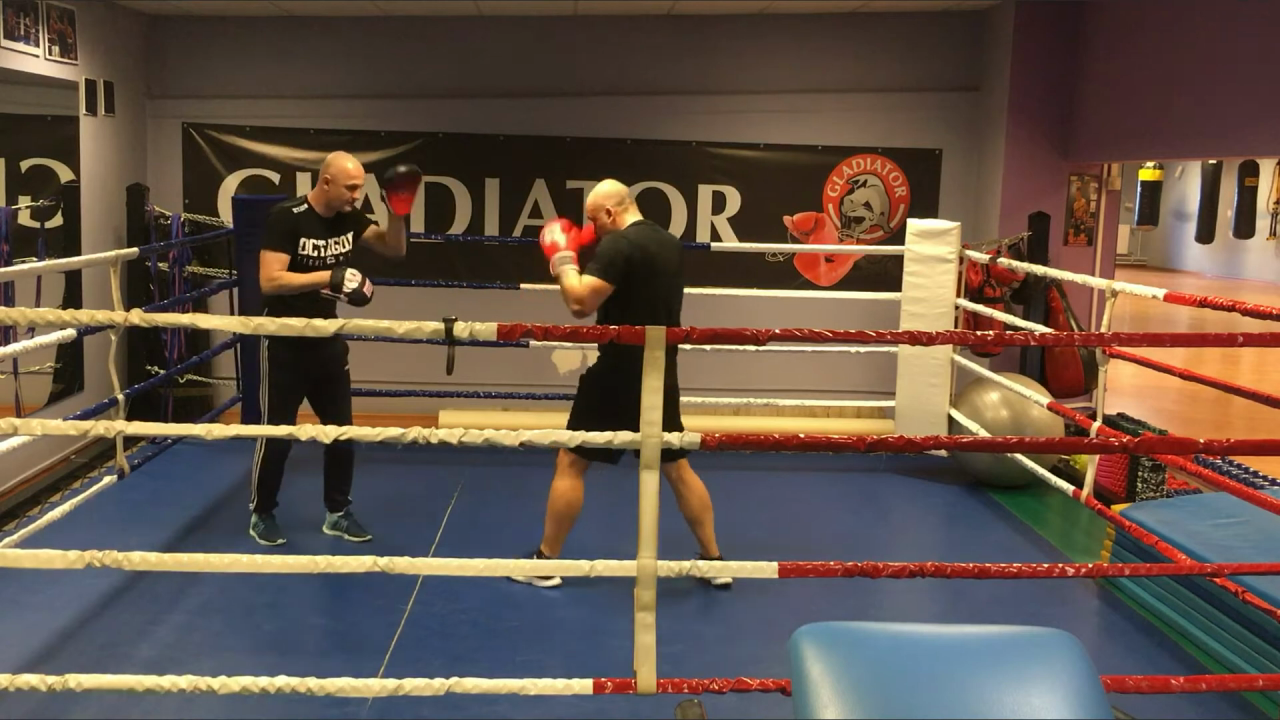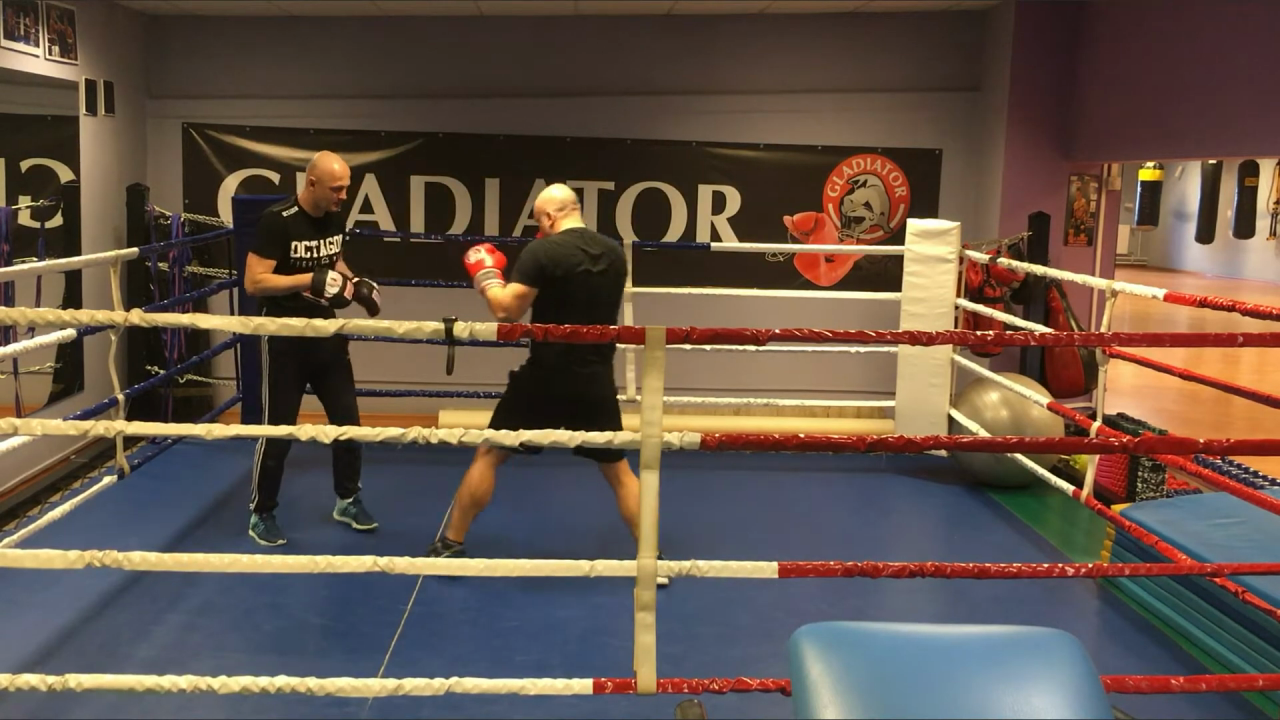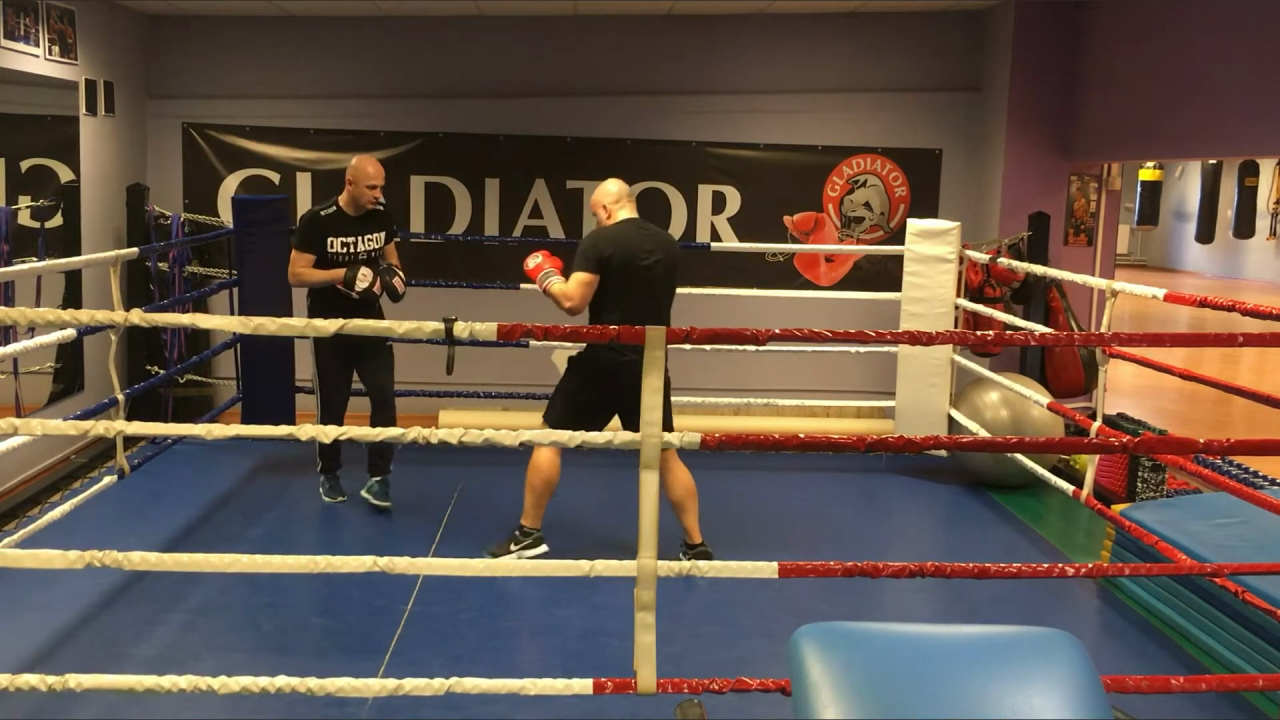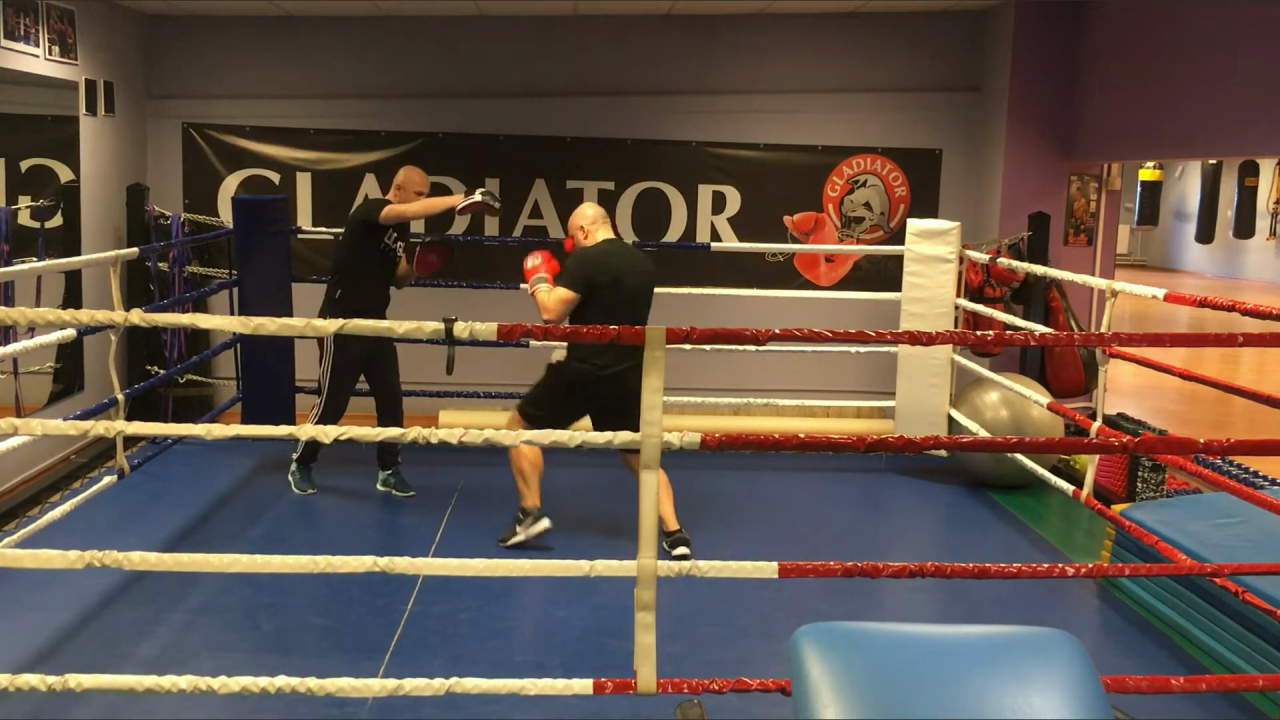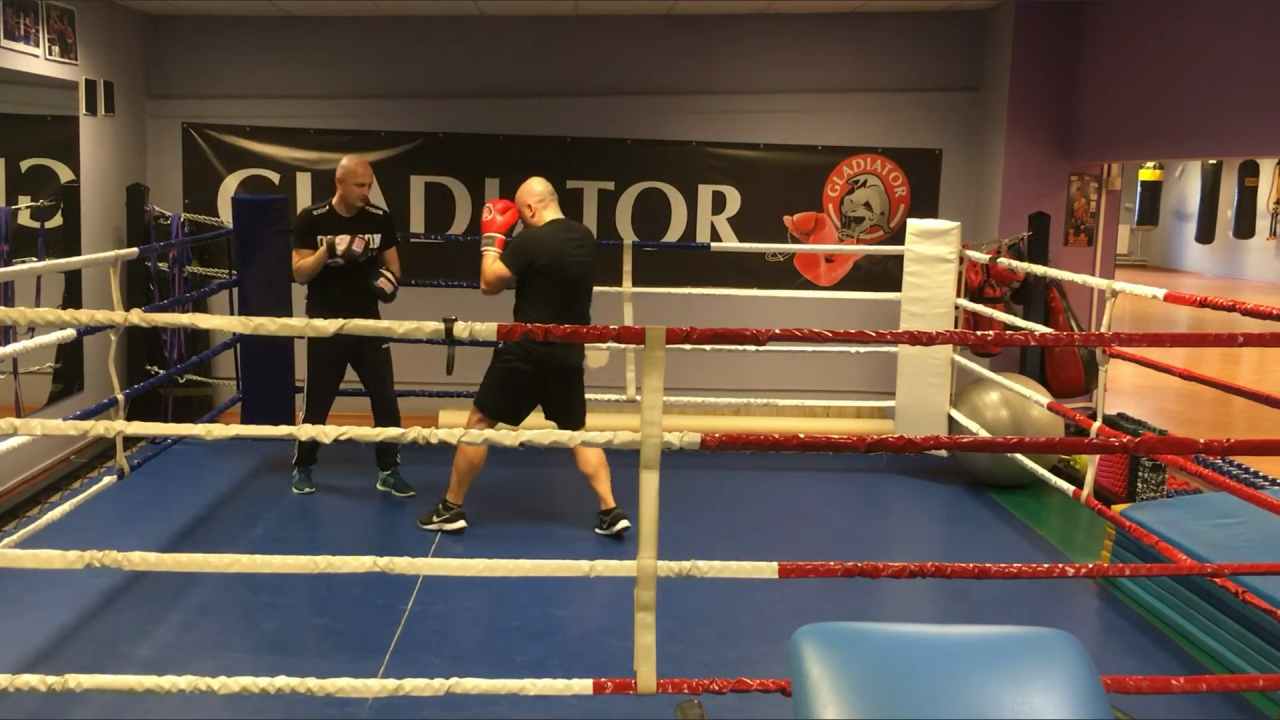
dt=1s
person 1, frame 1
left shoulder: (619, 244)
right shoulder: (671, 245)
left elbow: (580, 303)
left wrist: (561, 255)
right wrist: (594, 249)
left hip: (618, 374)
right hip: (661, 375)
left knee: (570, 462)
right knee: (677, 468)
left ankle: (546, 561)
right ankle: (713, 560)
person 1, frame 2
left shoulder: (542, 252)
right shoulder: (615, 253)
left elbow: (507, 311)
left wrist: (485, 273)
left hip: (546, 377)
right hip: (596, 381)
left knee: (489, 455)
right knee: (618, 470)
left ankle: (451, 545)
person 1, frame 3
left shoulder: (600, 240)
right shoulder: (668, 245)
left elbow: (573, 302)
left wrist: (547, 276)
left hip: (603, 362)
left knee: (549, 440)
right knee: (665, 455)
left ankle: (528, 535)
right ankle: (696, 546)
person 1, frame 4
left shoulder: (587, 259)
right shoulder: (644, 263)
left elbow: (551, 314)
left wrist: (538, 276)
left hip: (582, 373)
right hip: (626, 376)
left knee: (521, 426)
right knee: (637, 456)
left ankle: (531, 513)
right ankle: (675, 534)
person 1, frame 5
left shoulder: (530, 242)
right shoulder: (585, 238)
left elbow: (489, 284)
left wrist: (492, 236)
left hip: (528, 353)
right hip: (570, 354)
left knee: (479, 422)
right knee: (576, 433)
left ankle: (452, 509)
right ankle: (611, 512)
person 2, frame 1
left shoulder: (349, 218)
right shoulder: (287, 217)
left elbow: (394, 249)
right elbow: (270, 281)
left wrist: (398, 209)
right wrist: (330, 277)
left hip: (327, 340)
right hip: (285, 344)
left knee: (341, 431)
right knee: (278, 435)
left ankle: (337, 512)
right ankle: (261, 513)
person 2, frame 2
left shoulder: (335, 217)
right shoulder: (277, 221)
right elbow: (253, 282)
left wrist: (355, 284)
right wrist: (310, 280)
left hip: (327, 334)
right hip: (285, 340)
left knee: (347, 421)
right knee: (278, 432)
left ankle: (347, 500)
right ankle: (261, 514)
person 2, frame 3
left shoulder: (382, 216)
right shoulder: (317, 220)
right elbow: (296, 274)
left wrist: (394, 274)
right wrist: (344, 273)
left hip: (371, 323)
left knee: (385, 401)
right knee: (332, 408)
left ankle: (378, 480)
right ankle: (329, 475)
person 2, frame 4
left shoulder: (400, 229)
right shoulder: (370, 211)
right elbow: (409, 211)
left wrist: (419, 266)
right wrist: (461, 200)
left hip: (375, 324)
left knee: (391, 401)
right knee: (331, 403)
left ankle: (389, 471)
right ankle: (300, 465)
person 2, frame 5
left shoulder: (380, 219)
right shoulder: (311, 219)
left elbow: (392, 265)
right elbow: (299, 273)
left wrist: (389, 279)
right wrist: (328, 251)
left hip: (368, 323)
right hip: (325, 324)
left knee: (385, 400)
right knee: (316, 403)
left ankle: (389, 471)
right ankle: (302, 467)
